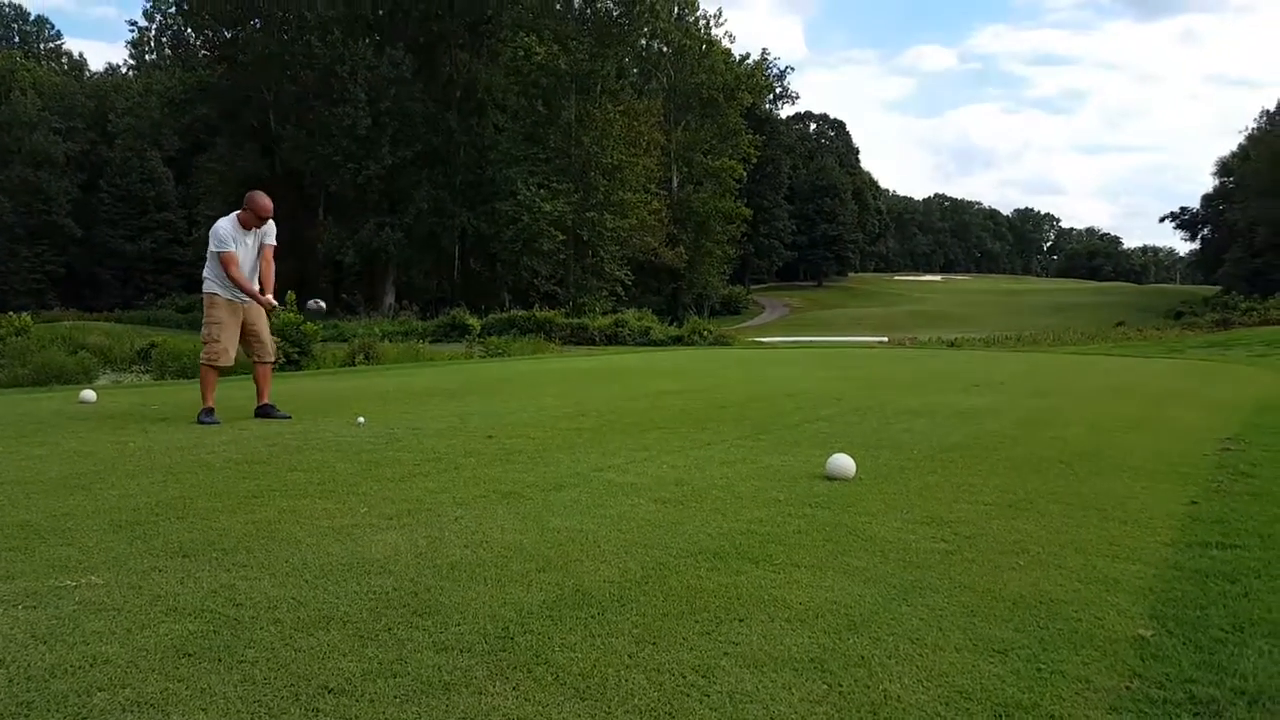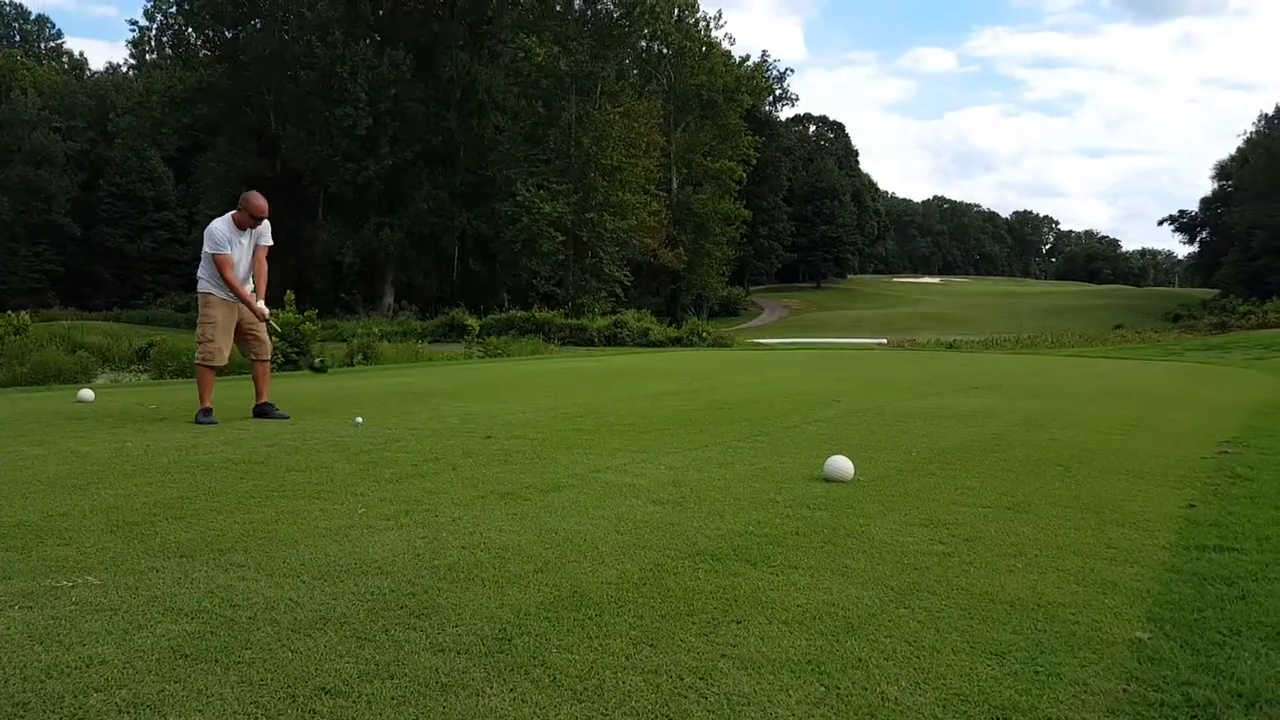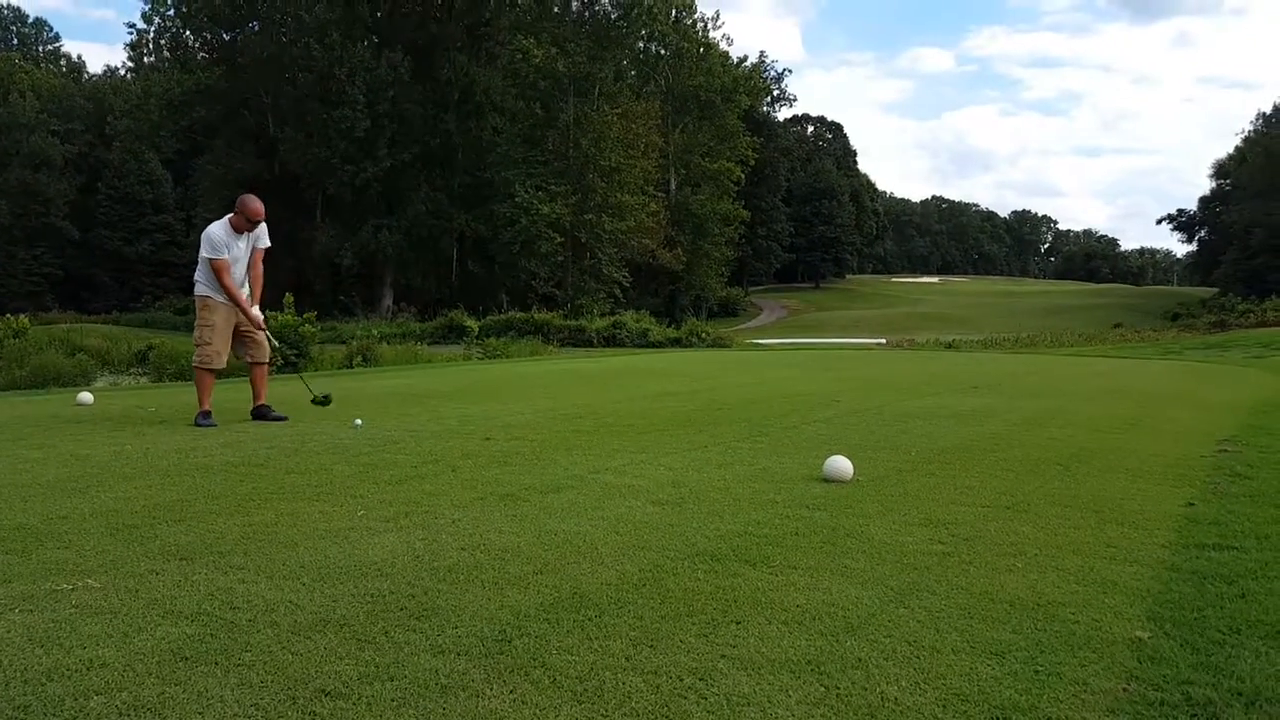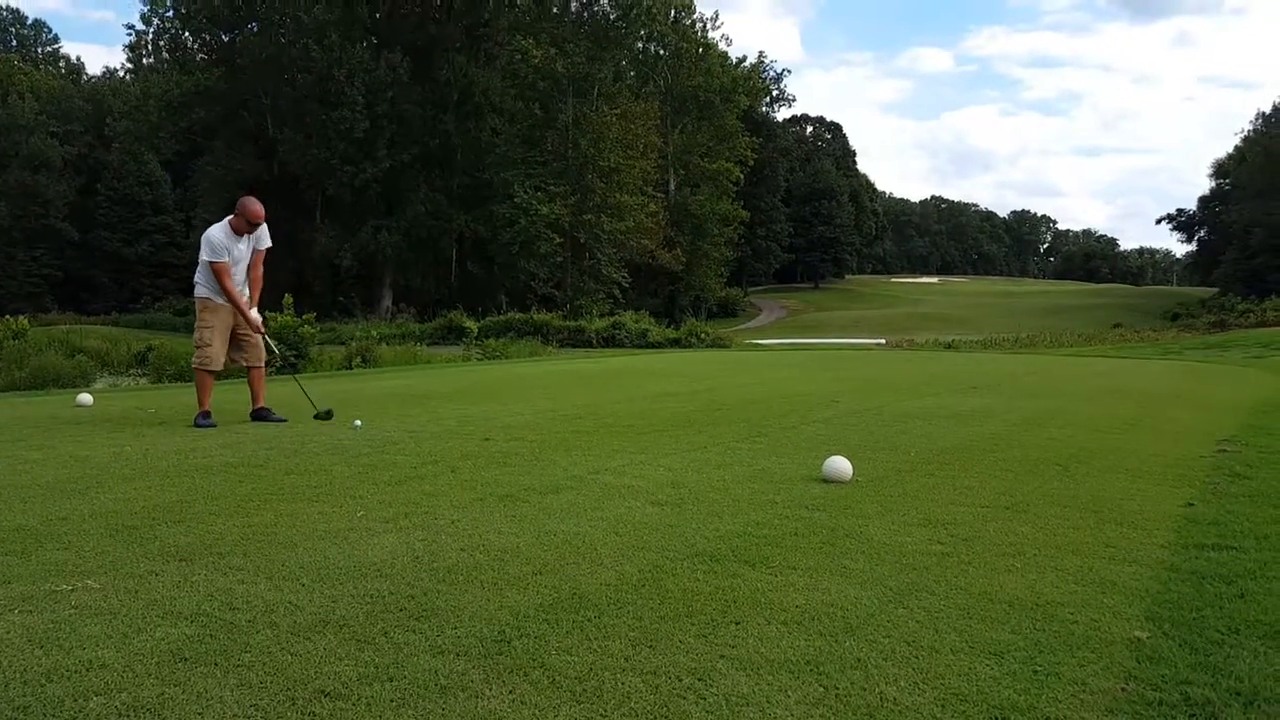
dt=0.1s
person 1, frame 1
left shoulder: (267, 226)
right shoulder: (222, 229)
left elbow: (267, 261)
right elbow: (232, 272)
left wrist: (268, 295)
right wrist: (258, 298)
left hip: (251, 296)
right hip: (221, 295)
left knee: (264, 349)
right knee: (216, 352)
left ankle: (263, 404)
right ankle: (207, 408)
person 1, frame 2
left shoulder: (263, 226)
right shoulder: (217, 230)
left elbow: (260, 262)
right elbow: (227, 275)
left wrist: (260, 300)
right wrist: (253, 306)
left hip: (247, 296)
right hip: (216, 295)
left knee: (261, 347)
right knee: (211, 351)
left ankle: (262, 403)
right ankle: (205, 408)
person 1, frame 3
left shoulder: (259, 229)
right shoulder: (214, 234)
left elbow: (256, 267)
right elbow: (224, 279)
left wrist: (255, 305)
right wrist: (248, 313)
left hip: (242, 297)
right hip: (213, 298)
left knee: (259, 350)
right knee: (208, 355)
left ankle: (260, 406)
right ankle: (204, 411)
person 1, frame 4
left shoulder: (260, 230)
right shoulder: (214, 237)
left elbow: (256, 269)
right elbow: (224, 283)
left wrist: (254, 308)
right wrist: (247, 316)
left hip: (242, 300)
right hip: (213, 300)
left knee: (256, 354)
right knee: (208, 356)
left ankle: (259, 408)
right ankle: (204, 411)
